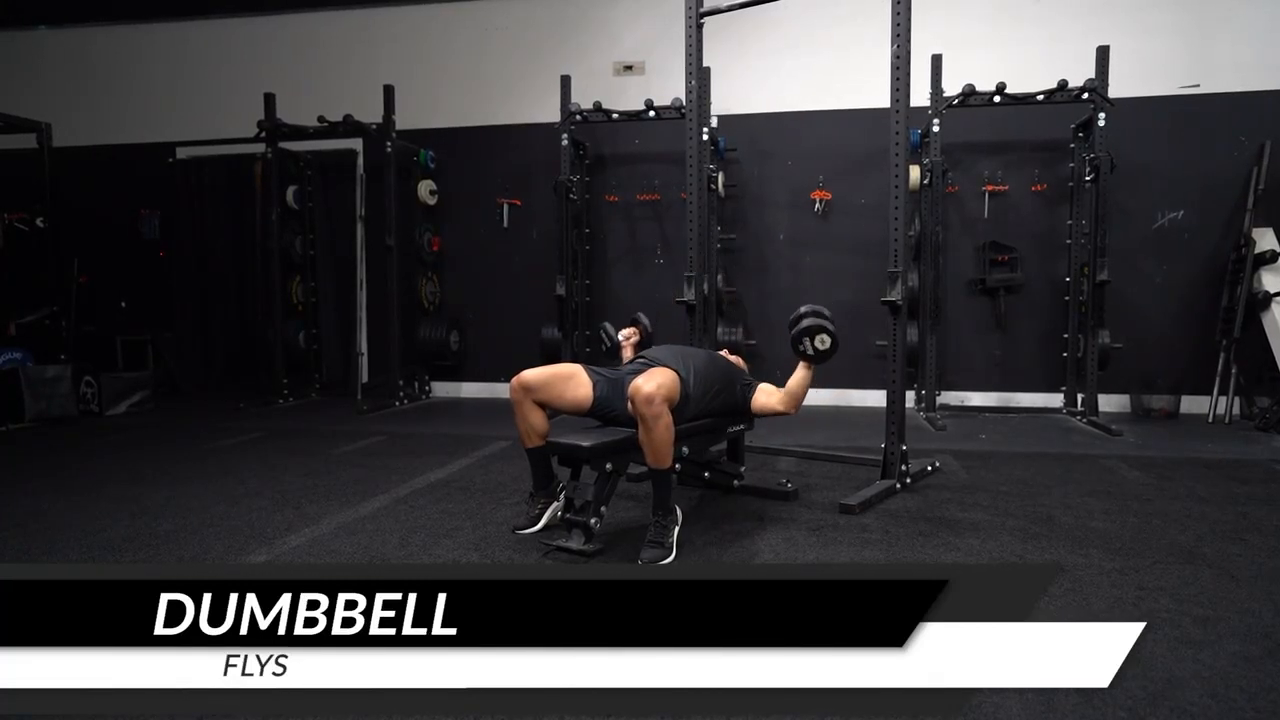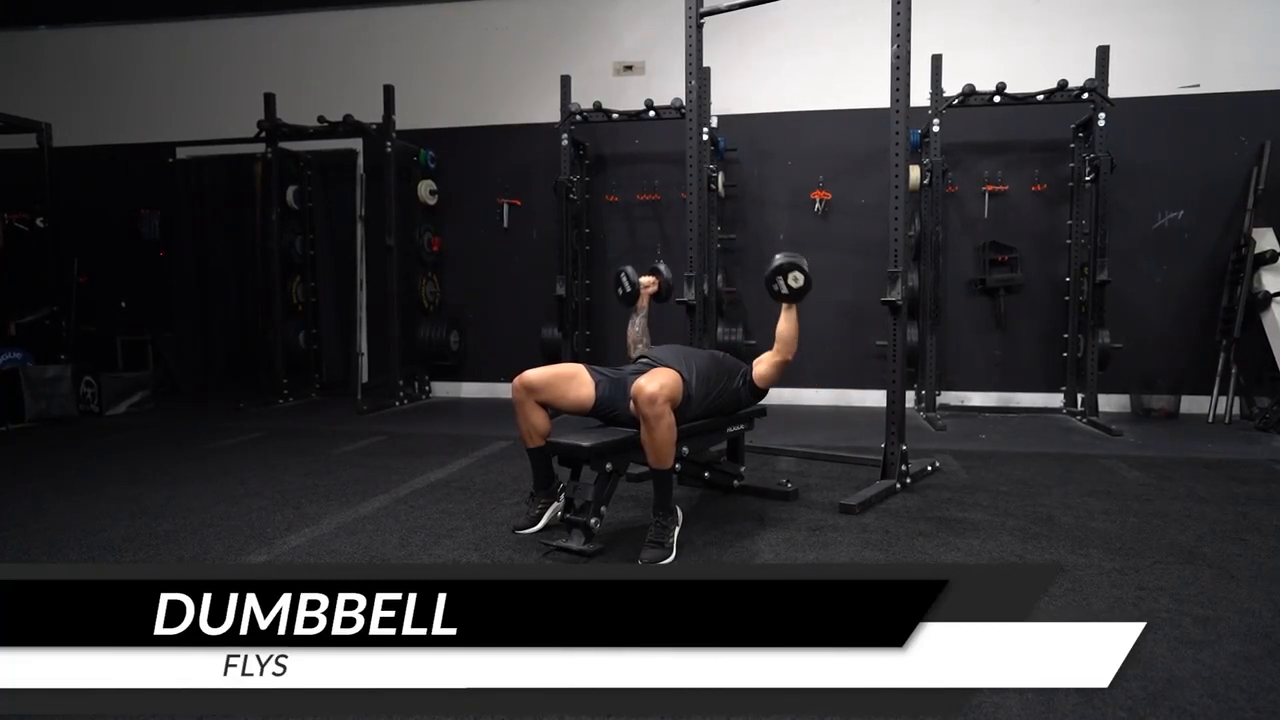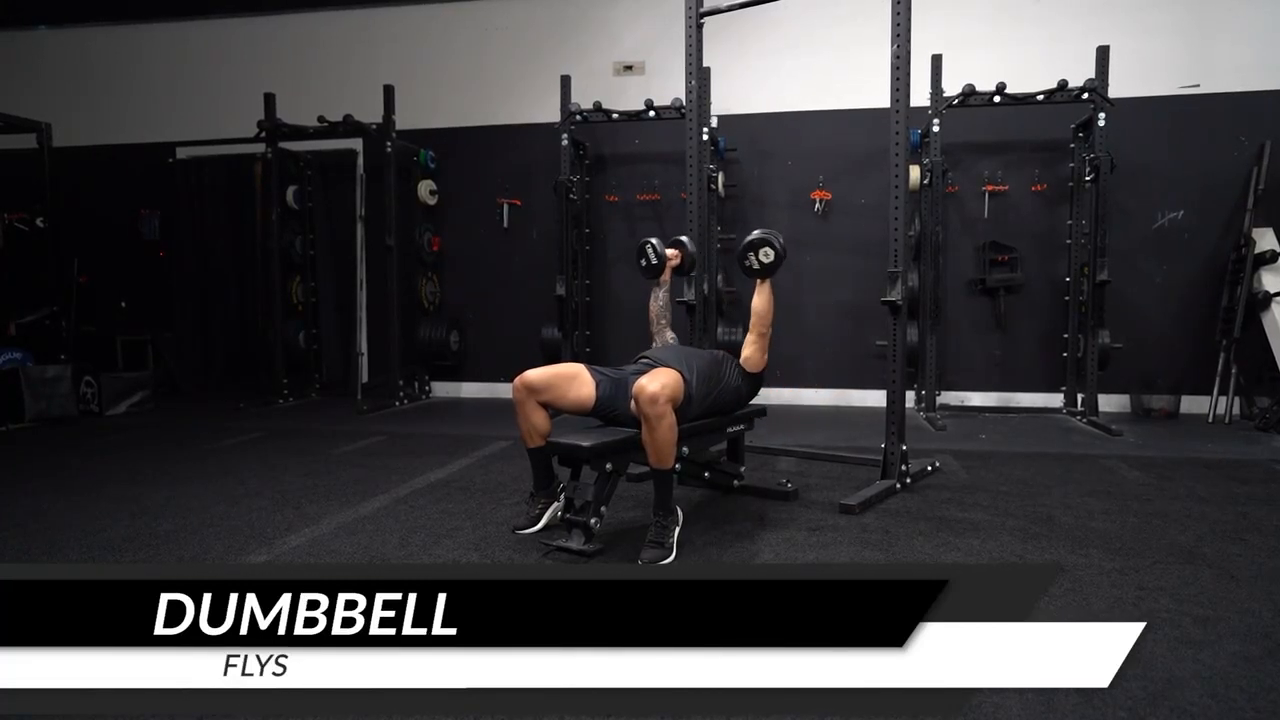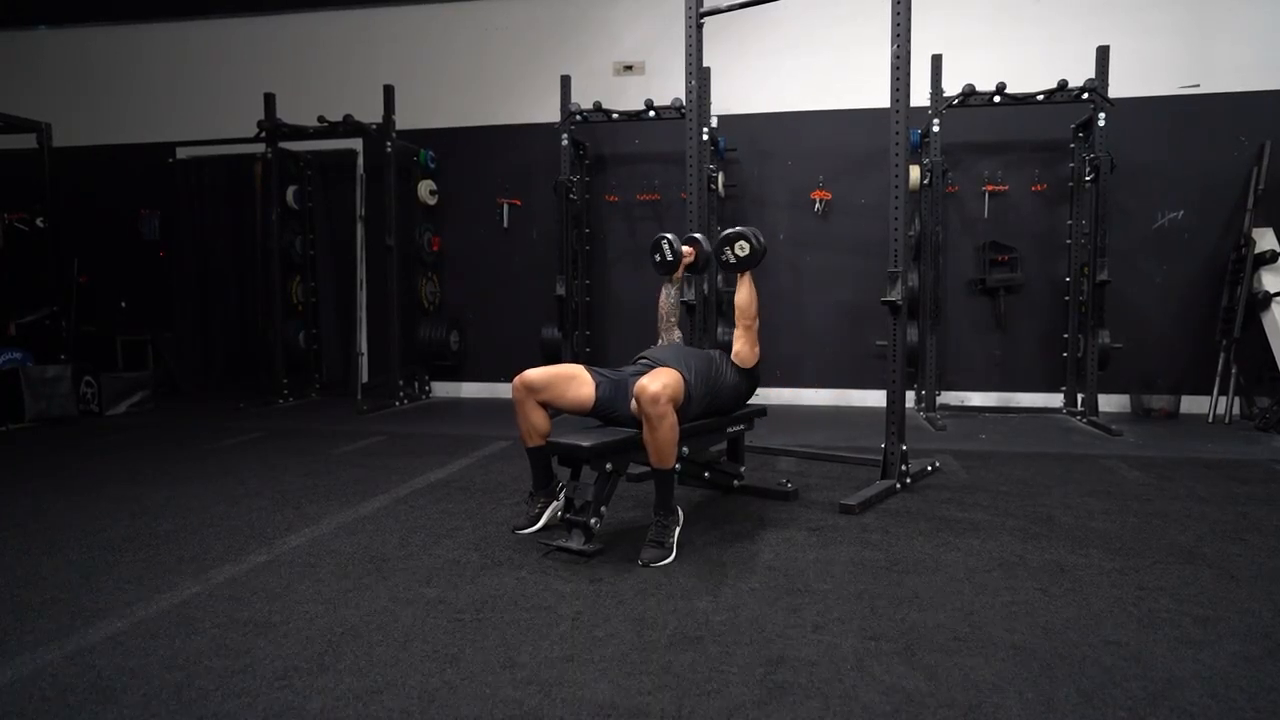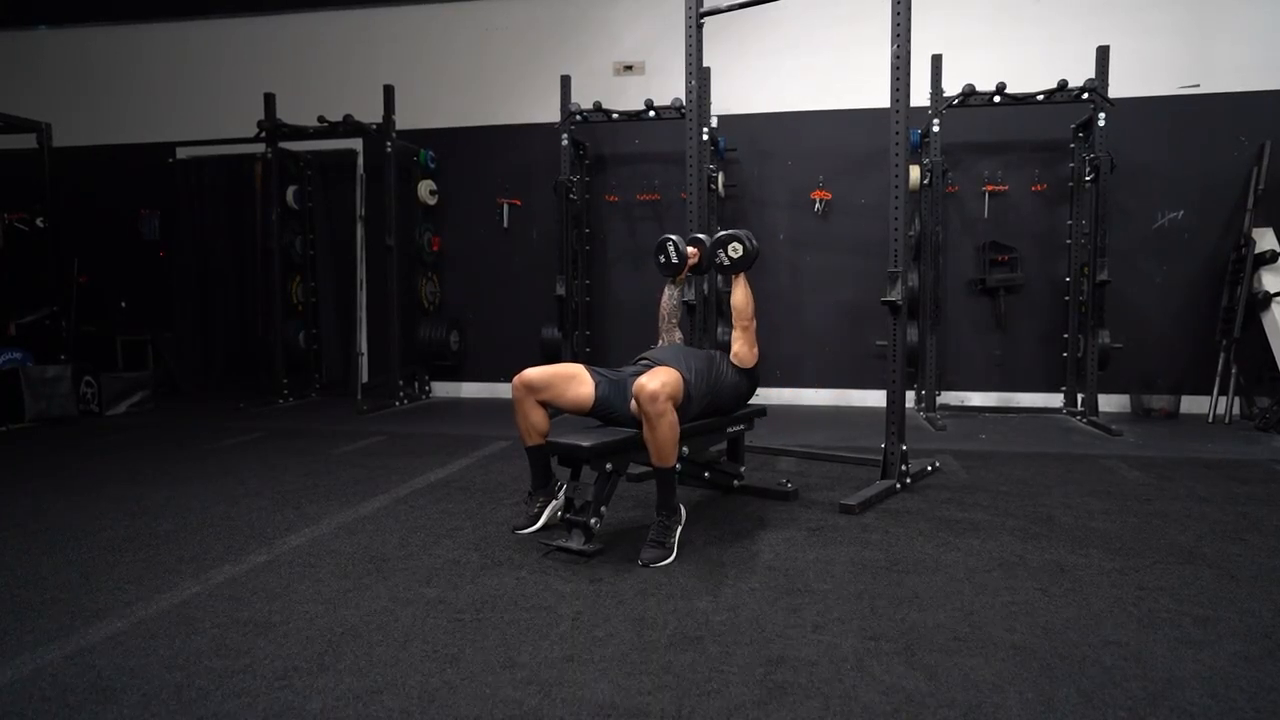
dt=0.3s
person 1, frame 1
left shoulder: (740, 384)
left elbow: (785, 403)
left wrist: (808, 359)
right wrist: (628, 348)
left hip: (651, 392)
right hip: (623, 379)
left knee: (648, 393)
right knee: (523, 385)
left ankle: (664, 516)
right ankle: (546, 493)
person 1, frame 2
left shoulder: (742, 381)
right shoulder: (702, 359)
left elbow: (781, 354)
right elbow: (638, 349)
left wrist: (788, 304)
right wrist: (642, 301)
left hip: (655, 392)
right hip: (627, 378)
left knee: (649, 393)
right knee: (526, 384)
left ankle: (665, 515)
right ankle: (547, 493)
person 1, frame 3
left shoulder: (740, 380)
right shoulder: (692, 357)
left elbow: (760, 331)
right elbow: (660, 325)
left wrist: (763, 279)
right wrist: (665, 274)
left hip: (656, 392)
right hip: (624, 379)
left knee: (650, 394)
right knee: (527, 385)
left ankle: (665, 516)
right ankle: (547, 492)
person 1, frame 4
left shoulder: (738, 378)
right shoulder: (694, 358)
left elbow: (747, 324)
right elbow: (668, 323)
left wrist: (743, 272)
right wrist: (676, 272)
left hip: (658, 392)
right hip: (623, 381)
left knee: (652, 393)
right knee: (526, 385)
left ankle: (666, 515)
right ankle: (546, 493)
person 1, frame 5
left shoulder: (738, 379)
right shoulder: (693, 360)
left elbow: (744, 324)
right elbow: (669, 324)
left wrist: (738, 274)
right wrist: (679, 274)
left hip: (657, 391)
right hip: (622, 381)
left knee: (651, 390)
right knee: (525, 384)
left ankle: (668, 514)
right ankle: (545, 491)
